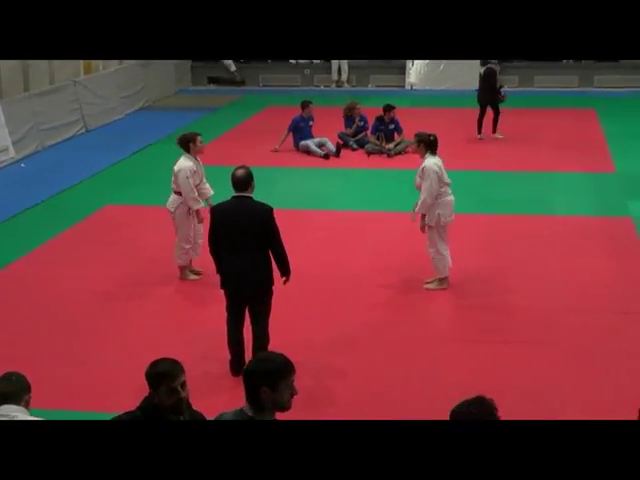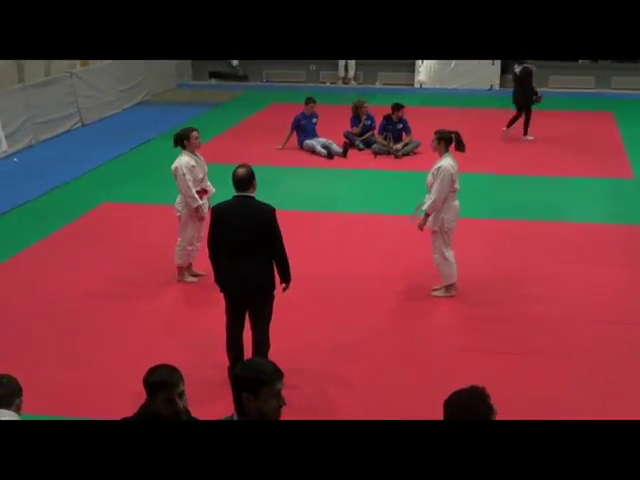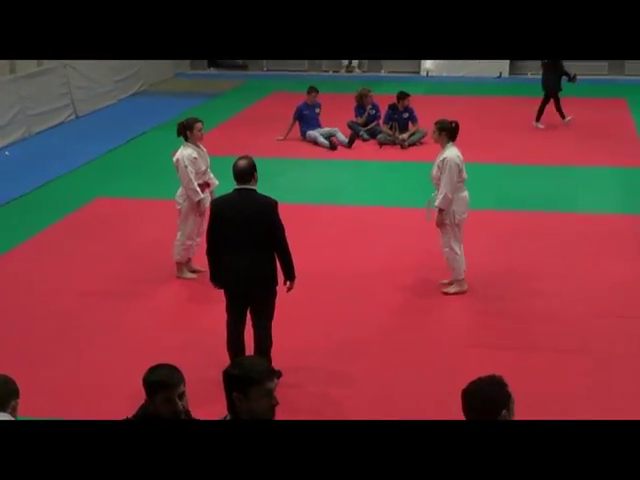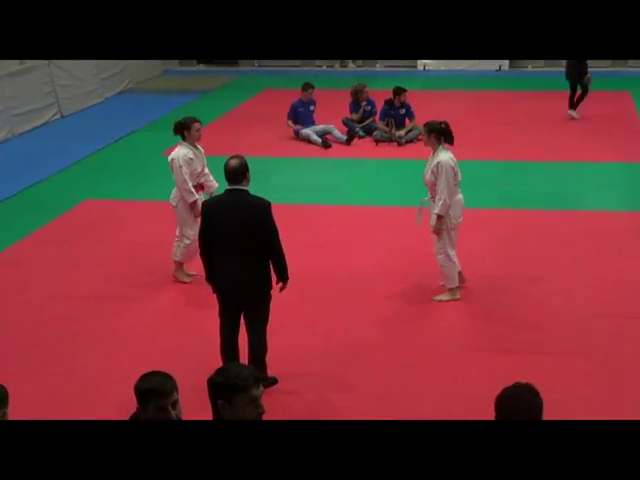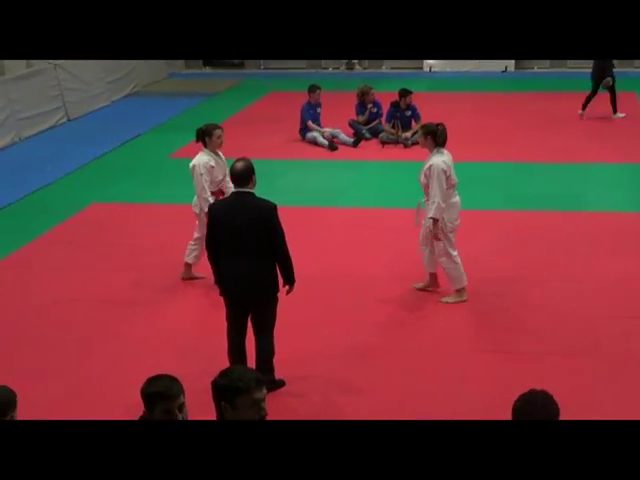
dt=0.3s
person 1, frame 1
left shoulder: (218, 210)
right shoulder: (263, 210)
left elbow: (214, 245)
right elbow: (275, 244)
left wrist: (222, 268)
right wrist: (285, 269)
left hip: (231, 276)
right hip: (258, 276)
left knee: (234, 321)
right knee: (259, 322)
left ankle: (237, 364)
person 1, frame 2
left shoulder: (219, 211)
right shoulder: (266, 212)
left elbow: (213, 248)
right elbow: (277, 247)
left wrist: (219, 275)
right wrist: (285, 275)
left hip: (231, 279)
right hip: (260, 280)
left knee: (234, 326)
right knee: (260, 327)
left ankle: (235, 369)
person 1, frame 3
left shoulder: (219, 204)
right shoulder: (268, 205)
left elbow: (212, 243)
right elbow: (279, 242)
left wrist: (215, 273)
right wrist: (289, 272)
left hip: (231, 275)
right hip: (262, 276)
left knee: (234, 324)
right knee: (262, 324)
person 1, frame 4
left shoulder: (210, 206)
right shoulder: (260, 206)
left elbow: (204, 245)
right elbow: (273, 244)
left wrist: (210, 274)
right wrist: (282, 274)
left hip: (224, 278)
right hip: (256, 279)
left knee: (228, 328)
right knee: (256, 329)
right ankle: (258, 377)
person 1, frame 5
left shoulder: (216, 209)
right shoulder: (266, 208)
left elbow: (212, 248)
right elbow: (279, 247)
left wrist: (220, 276)
right wrist: (288, 277)
left hip: (231, 281)
right hip: (262, 281)
left knee: (235, 331)
right knee: (264, 331)
right ankle: (265, 379)
person 2, frame 1
left shoulder: (429, 166)
right shoulder: (432, 160)
left elbow: (428, 194)
left wrist: (422, 217)
right wrist: (424, 214)
left hip: (438, 208)
right hip: (441, 205)
left knee: (436, 245)
right knee: (439, 243)
left ankle: (442, 281)
right ankle: (442, 276)
person 2, frame 2
left shoulder: (444, 166)
right shoulder: (447, 161)
left elbow: (437, 196)
left wrist: (425, 217)
right wrist: (429, 214)
left hip: (443, 211)
right hip: (446, 209)
left knee: (441, 250)
right knee: (444, 248)
left ankle: (450, 287)
right ankle: (449, 283)
person 2, frame 3
left shoulder: (449, 157)
right shoulder: (448, 151)
left elbow: (447, 188)
left wrist: (440, 213)
right wrist: (441, 210)
left hip: (453, 203)
right hip: (453, 201)
left knee: (450, 243)
right knee: (454, 240)
left ankle: (460, 283)
right ankle: (458, 276)
person 2, frame 4
left shoulder: (443, 161)
right shoulder: (437, 153)
left elbow: (444, 194)
left wrist: (438, 220)
right wrist: (437, 216)
left hip: (448, 207)
right hip: (443, 204)
left knee: (444, 249)
right knee: (448, 244)
left ankle: (453, 290)
right ankle: (459, 277)
person 2, frame 5
left shoulder: (436, 164)
right shoulder: (441, 154)
left elbow: (437, 196)
left wrist: (434, 224)
left hip: (444, 210)
right hip: (442, 206)
left knee: (445, 252)
right knee: (426, 242)
left ankle: (460, 291)
right ankle: (432, 281)
person 3, frame 1
left shoulder: (195, 160)
right shoulder: (185, 166)
left elbow: (201, 182)
right elbow: (189, 191)
left wrist: (208, 201)
right wrist: (198, 211)
left hip: (190, 203)
right hip: (181, 204)
left knee: (197, 236)
right knee: (185, 239)
left ankle: (190, 266)
right ankle: (183, 272)
person 3, frame 2
left shoulder: (196, 157)
right shoulder: (183, 163)
right elbow: (187, 189)
left wrist: (206, 201)
right wrist: (198, 209)
left hip: (198, 200)
right hip: (189, 204)
left knee: (196, 237)
right knee: (187, 239)
left ankle: (189, 268)
right ankle: (181, 273)
person 3, frame 3
left shoulder: (199, 148)
right shoulder: (185, 155)
left elbow: (206, 171)
right elbow: (189, 182)
left wrist: (210, 193)
right wrist: (199, 203)
left hip: (201, 194)
right hip: (190, 198)
left knee: (196, 232)
right knee: (186, 233)
left ankle: (188, 264)
right ankle: (180, 269)
person 3, frame 4
left shoulder: (197, 149)
right shoulder: (180, 155)
left elbow: (204, 172)
right elbow: (184, 183)
left wrist: (212, 193)
right wrist: (194, 204)
left hip: (195, 196)
right hip: (184, 199)
left knee: (186, 234)
right knee: (190, 235)
left ankle: (180, 268)
right ankle: (178, 269)
person 3, frame 5
left shoulder: (218, 156)
right shoulder: (202, 162)
left elbow: (226, 180)
right elbow: (203, 191)
left hip: (217, 202)
right hip: (208, 205)
left knee: (201, 237)
left ankle: (187, 271)
